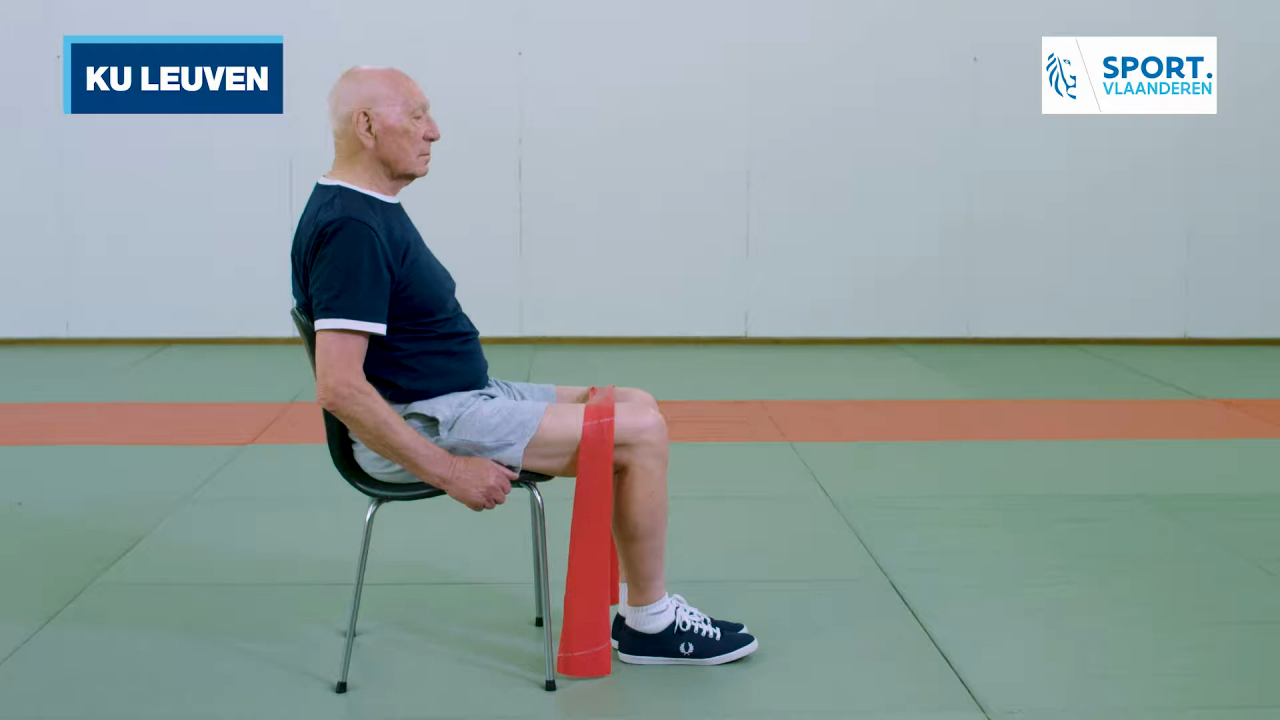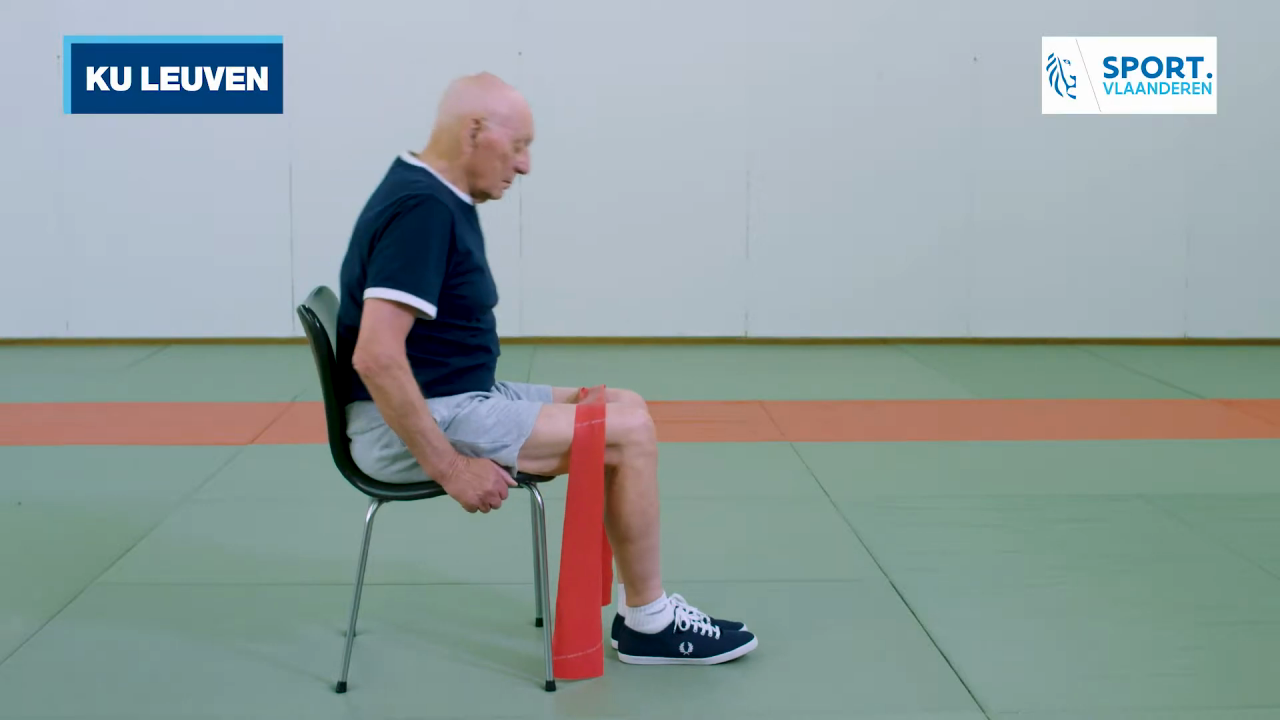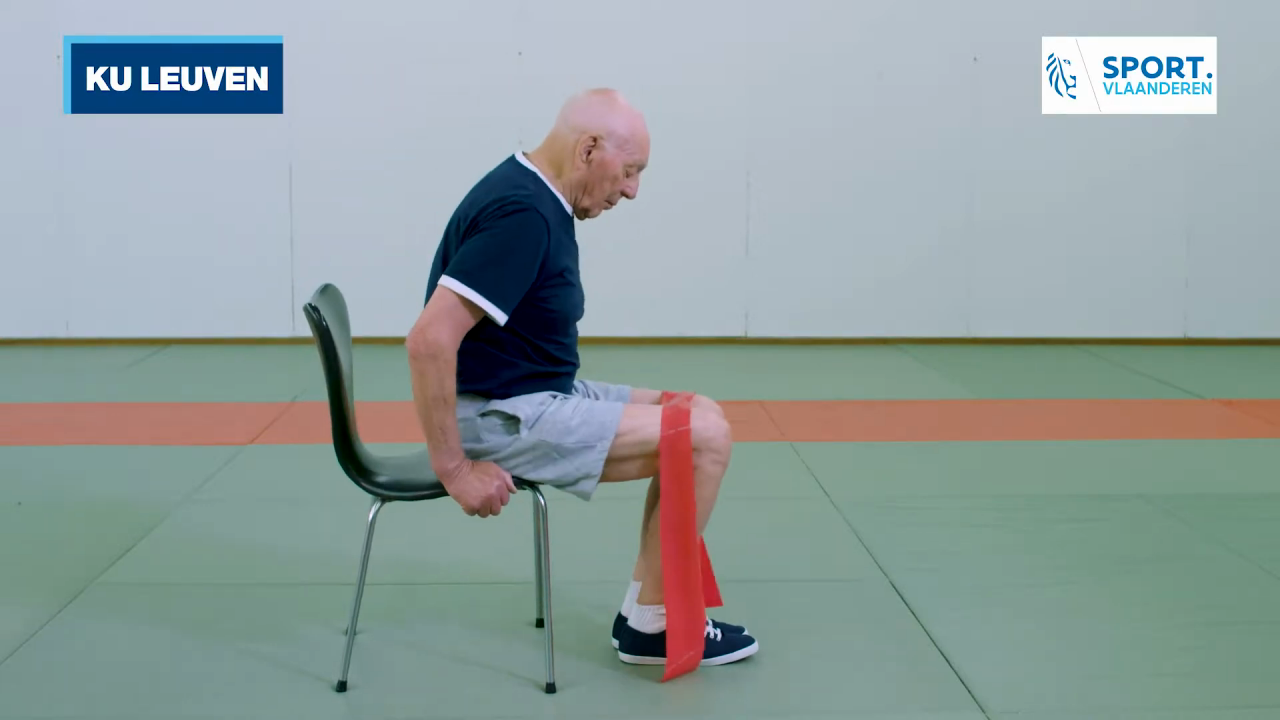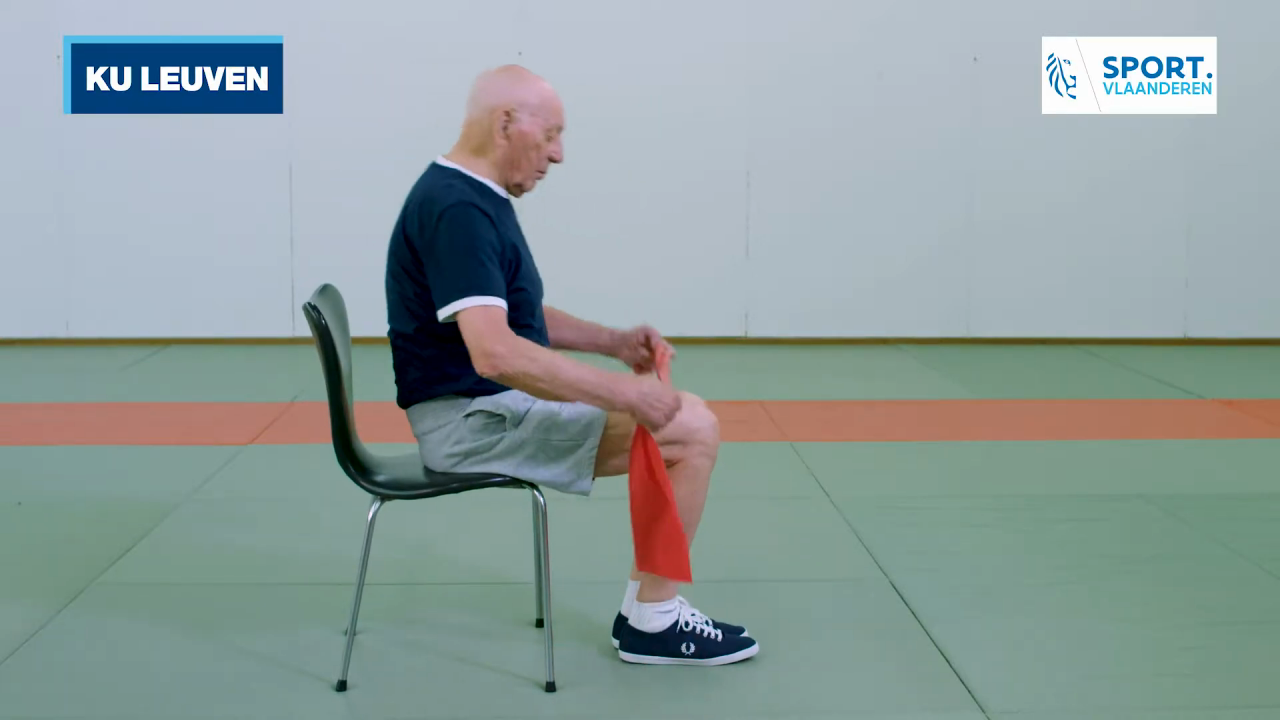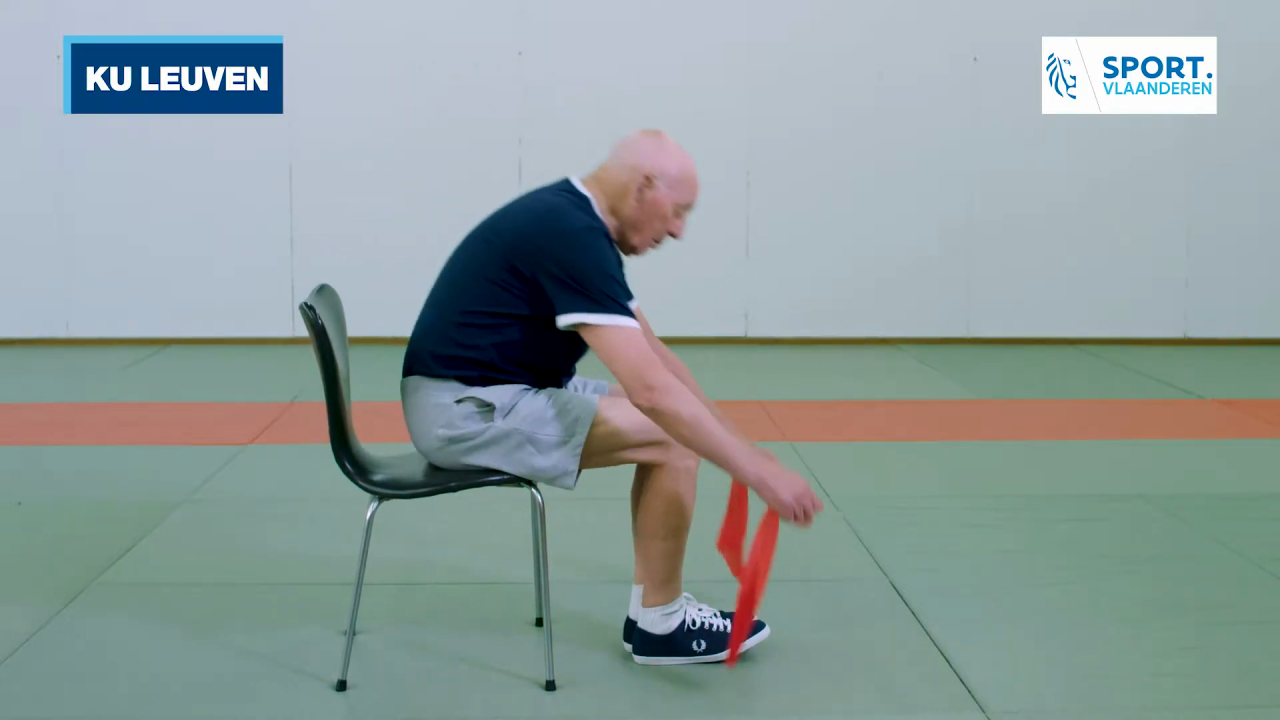
dt=1s
person 1, frame 1
left shoulder: (370, 209)
right shoulder: (350, 228)
right elbow: (339, 387)
right wrist: (447, 471)
left hip: (465, 397)
right hip: (427, 426)
left knee: (635, 409)
right knee: (641, 433)
left ankle: (644, 606)
right ankle: (649, 622)
person 1, frame 2
left shoulder: (434, 197)
right shoulder: (423, 208)
right elbow: (377, 356)
right wrist: (449, 467)
left hip: (459, 399)
right hip: (418, 424)
left knee: (625, 408)
right knee: (629, 435)
left ankle: (643, 608)
right ankle: (650, 623)
person 1, frame 3
left shoulder: (534, 197)
right shoulder: (521, 213)
right elbow: (431, 340)
right wrist: (453, 468)
left hip: (538, 395)
right hip: (503, 418)
left knee: (702, 416)
right knee: (705, 439)
left ankle: (650, 608)
right ankle: (653, 623)
person 1, frame 4
left shoulder: (471, 196)
right shoulder: (457, 209)
right elbow: (496, 354)
left wrist: (613, 342)
right wrist: (625, 396)
left hip: (495, 404)
right hip: (473, 419)
left knee: (686, 414)
right knee: (691, 434)
left ankle: (647, 609)
right ankle: (653, 621)
person 1, frame 5
left shoulder: (570, 221)
right shoulder: (571, 234)
left elbow: (645, 348)
right elbow: (647, 386)
left wrist: (731, 431)
right wrist: (758, 469)
left hip: (484, 399)
right hip: (466, 411)
left knee: (681, 431)
right knee: (673, 437)
left ankle: (660, 606)
right ankle: (660, 622)
